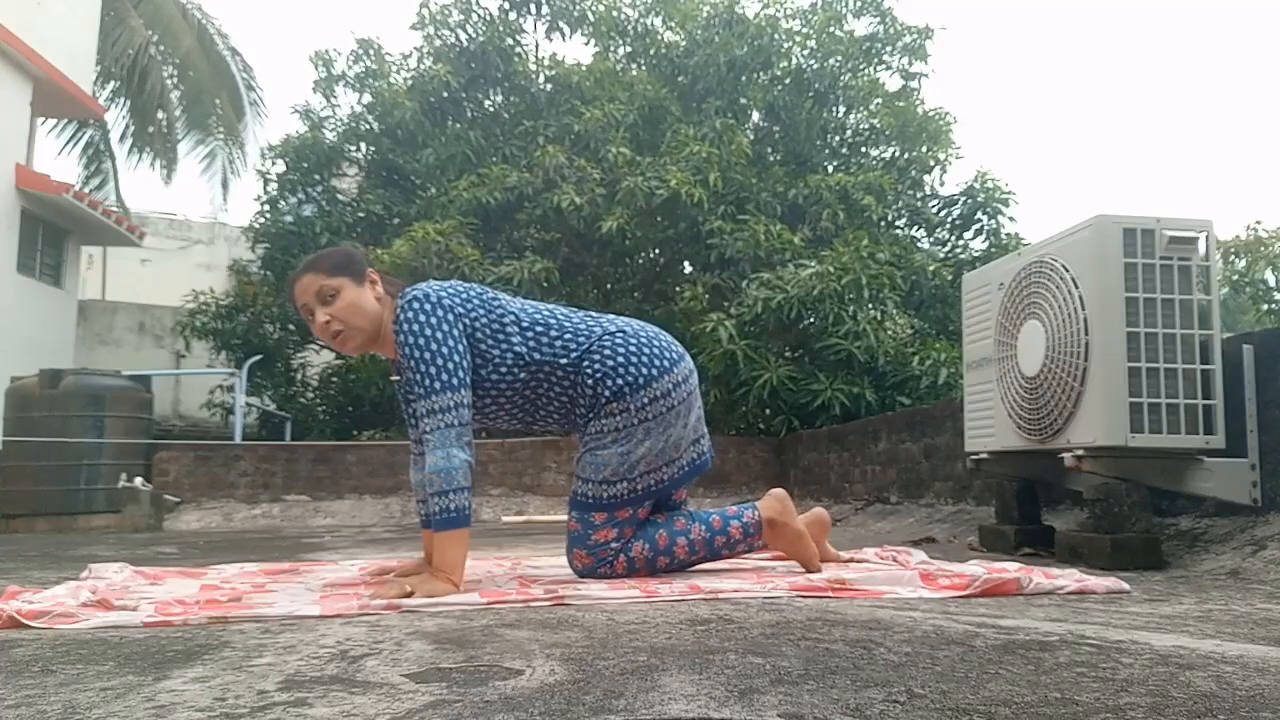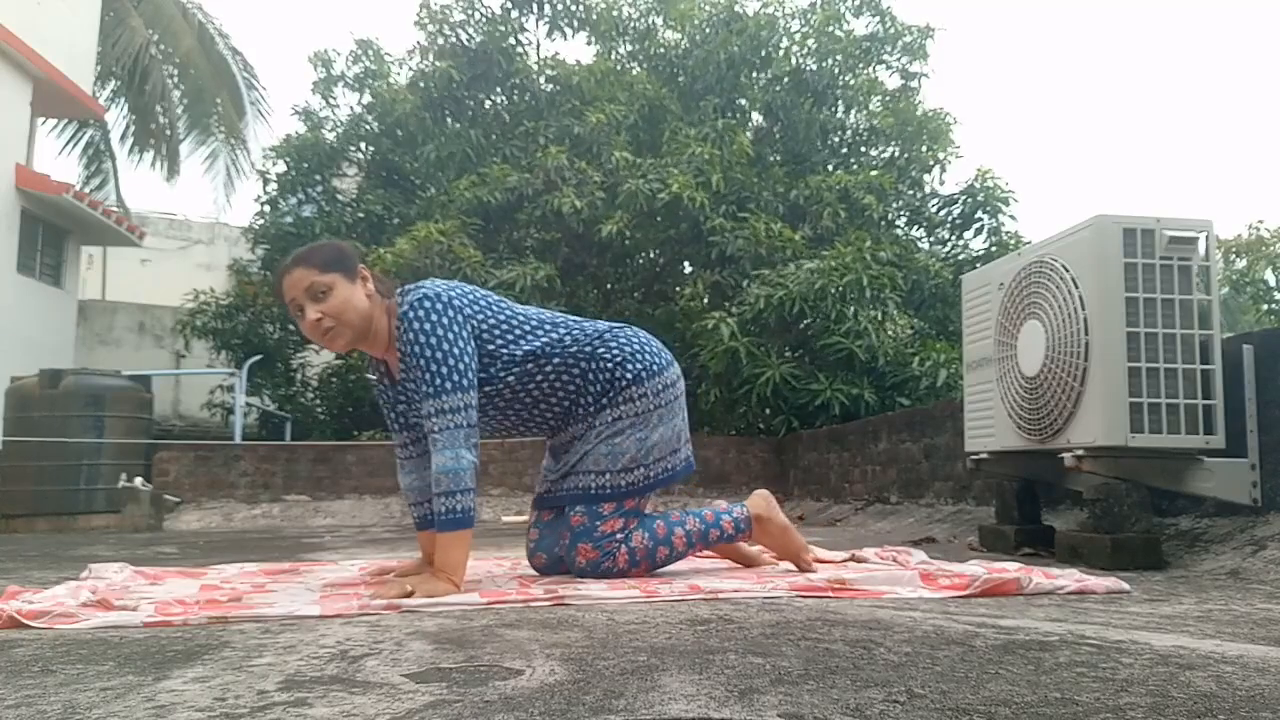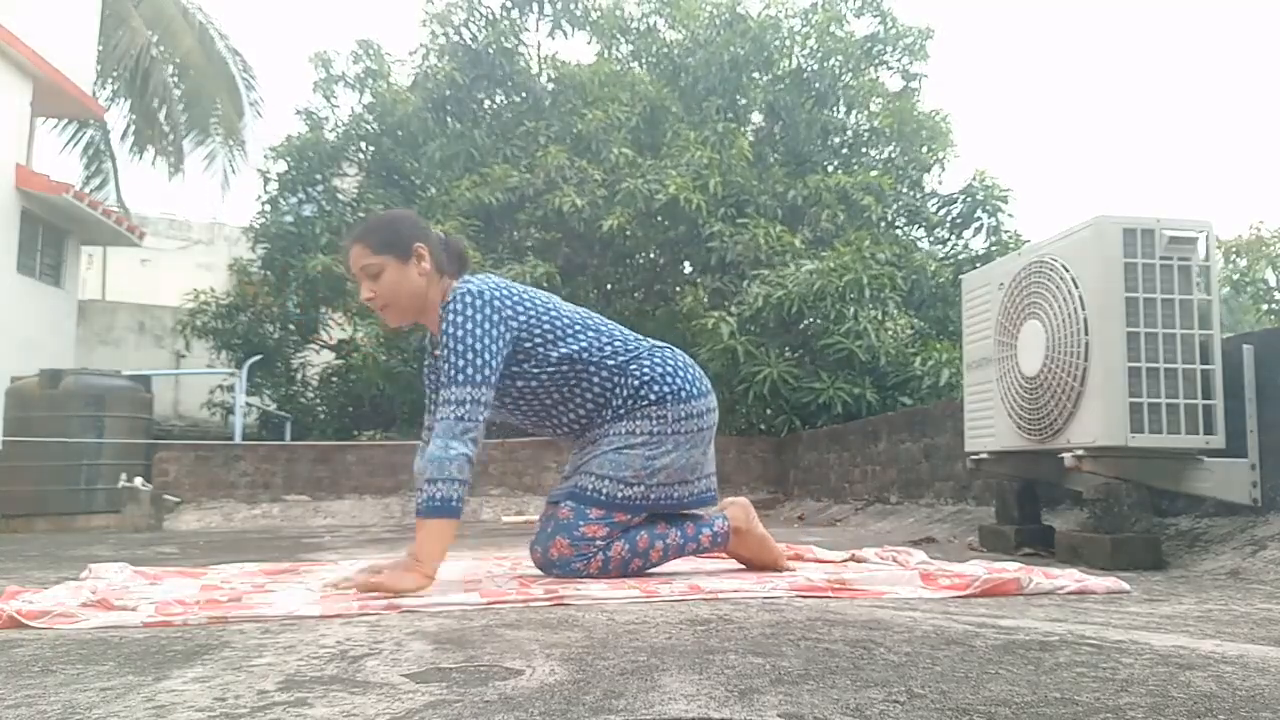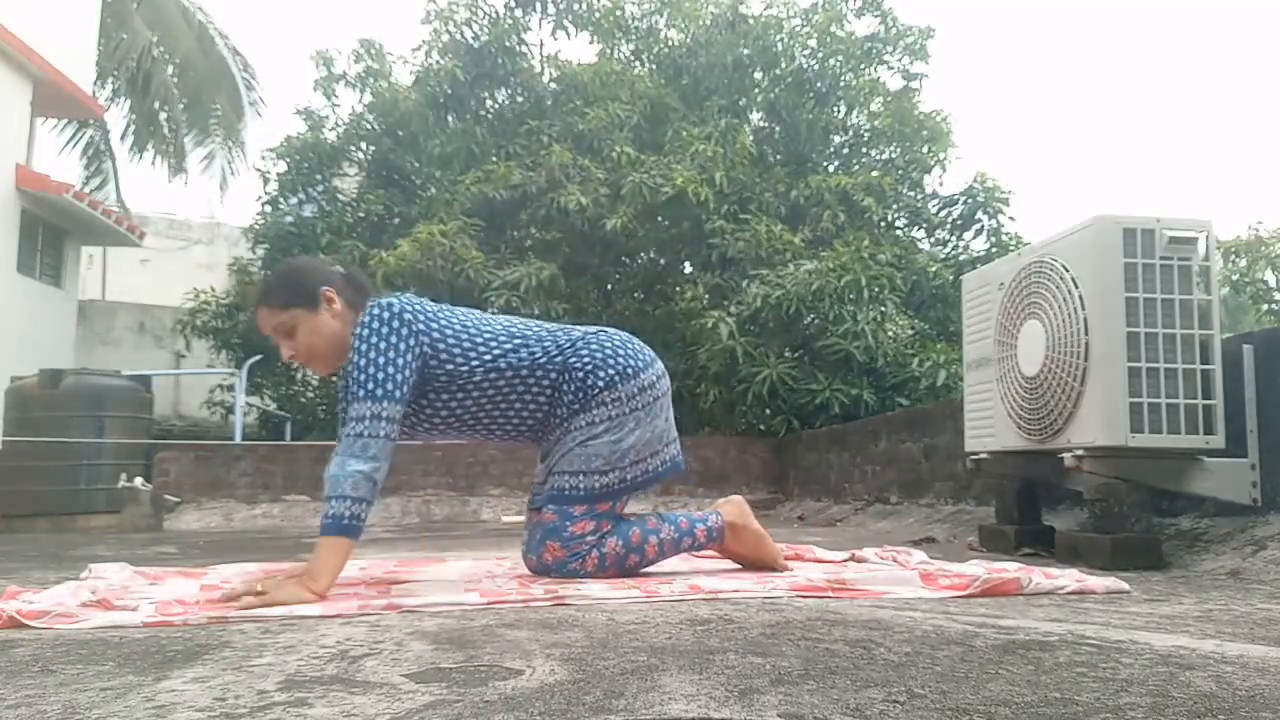
dt=0.7s
person 1, frame 1
left shoulder: (420, 308)
right shoulder: (405, 355)
left elbow: (449, 440)
right elbow: (426, 452)
left wrist: (446, 575)
right wrist: (430, 558)
left hip: (636, 378)
right hip: (644, 380)
left knee: (595, 554)
right knee: (651, 529)
left ankle: (767, 518)
right ankle: (801, 528)
person 1, frame 2
left shoulder: (426, 309)
right shoulder: (383, 367)
left elbow: (453, 440)
right elbow: (414, 457)
left wrist: (447, 575)
right wrist: (430, 557)
left hip: (632, 382)
right hip: (585, 413)
left knee: (593, 553)
right knee: (549, 552)
left ankle: (749, 519)
right ankle: (710, 528)
person 1, frame 3
left shoulder: (472, 303)
right shoulder: (440, 338)
left elbow: (457, 433)
right elbow: (437, 440)
left wrist: (424, 566)
right wrist: (418, 555)
left hip: (664, 403)
right hip: (621, 419)
left knee: (565, 554)
right knee: (550, 551)
left ankle: (729, 530)
right ankle: (716, 522)
person 1, frame 4
left shoulder: (383, 321)
right shoulder: (358, 371)
left elbow: (365, 454)
right elbow: (349, 460)
left wrist: (315, 583)
right wrist: (313, 569)
left hip: (614, 384)
right hip: (585, 404)
left knee: (560, 554)
right knee: (547, 548)
left ankle: (721, 524)
right ankle: (712, 525)
